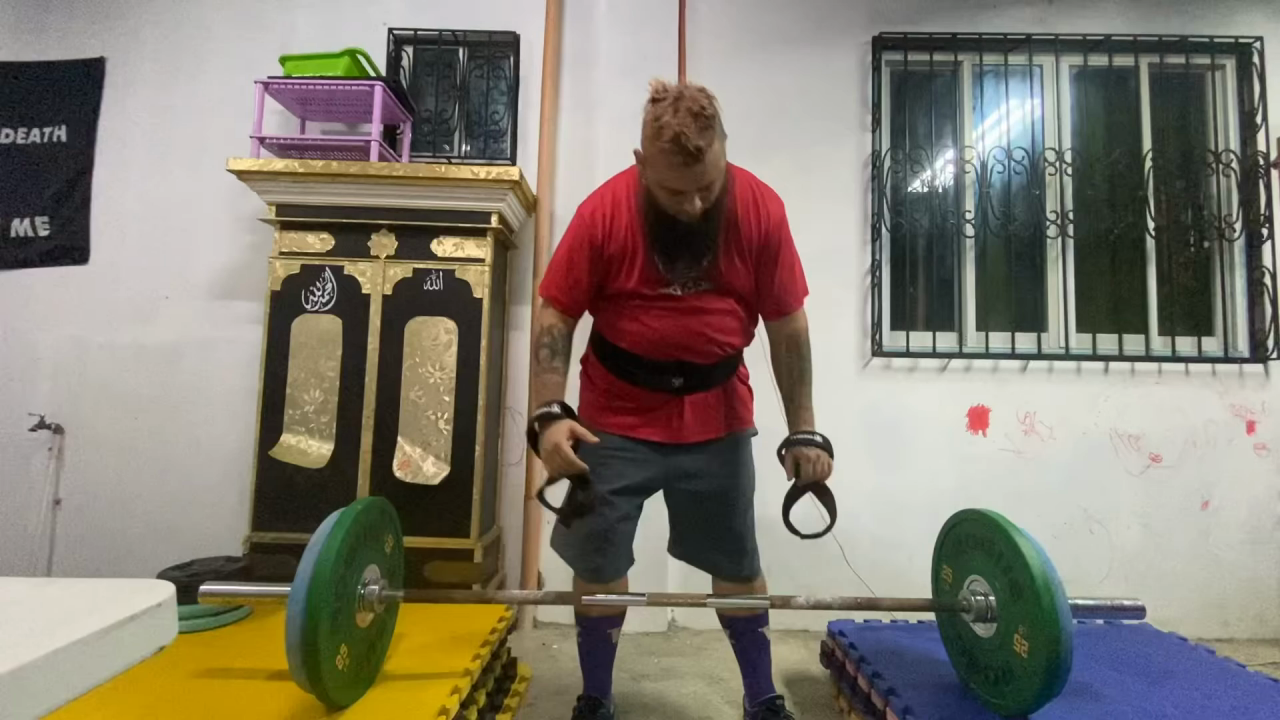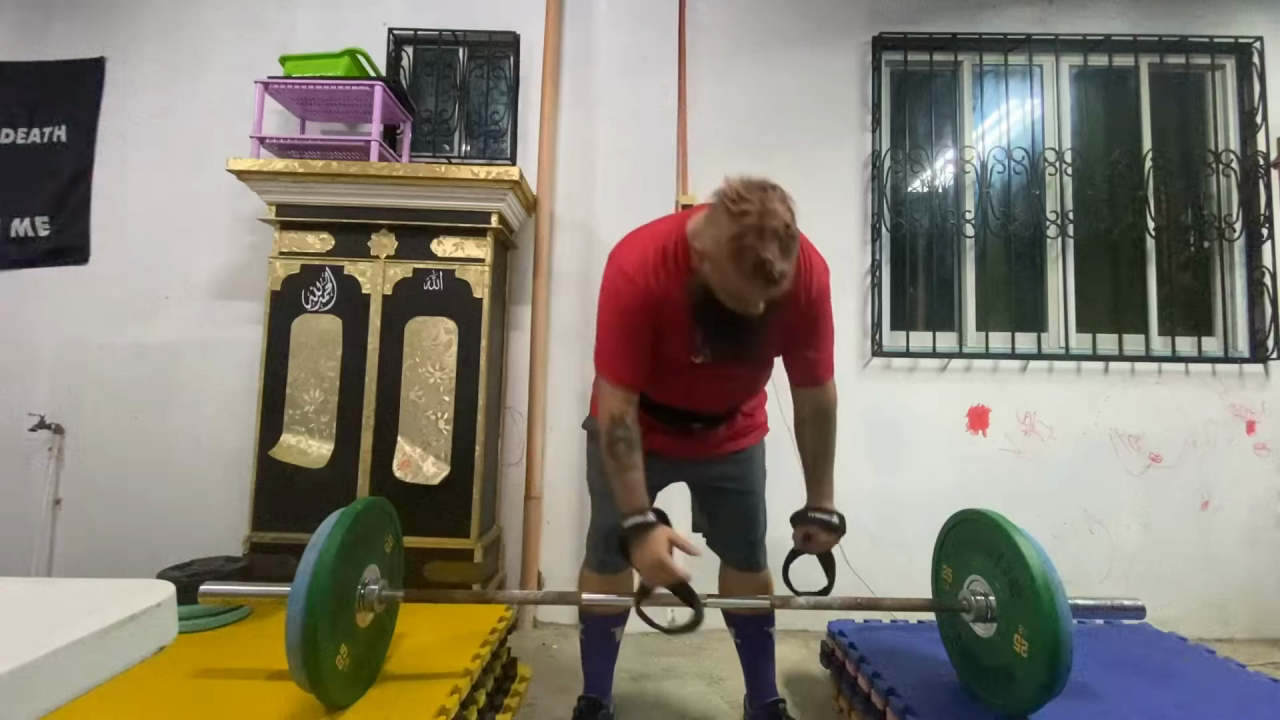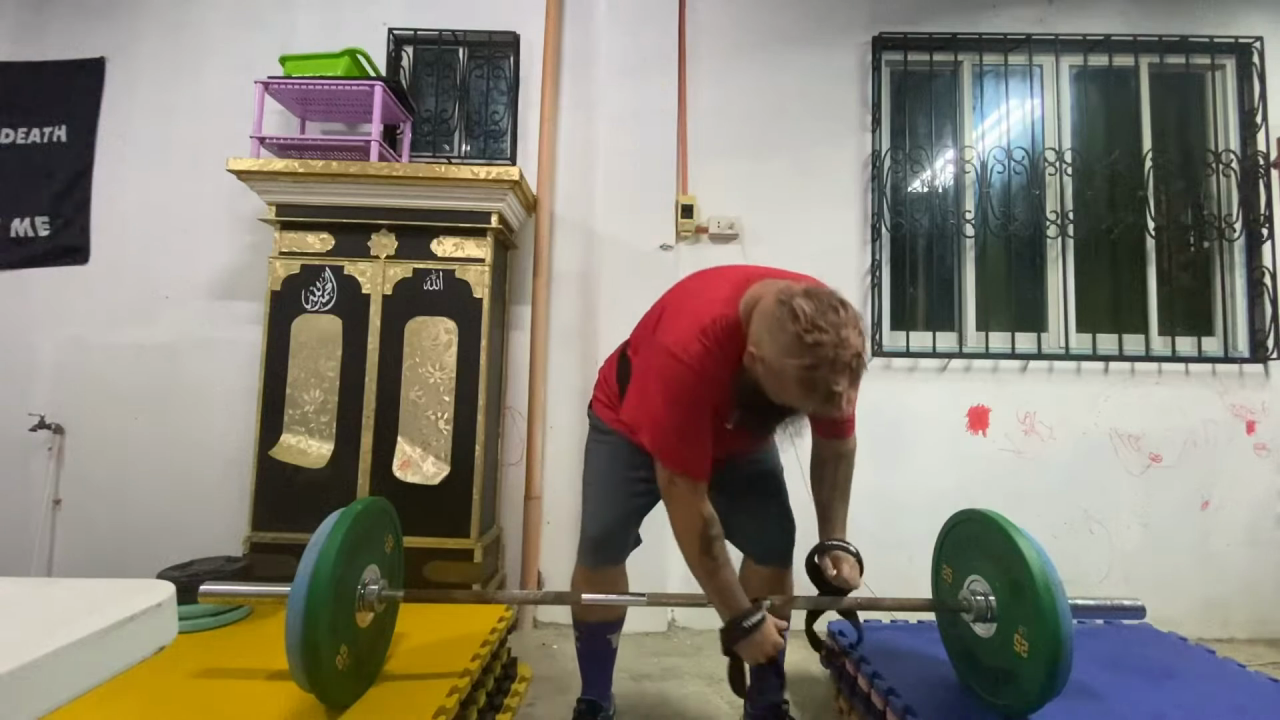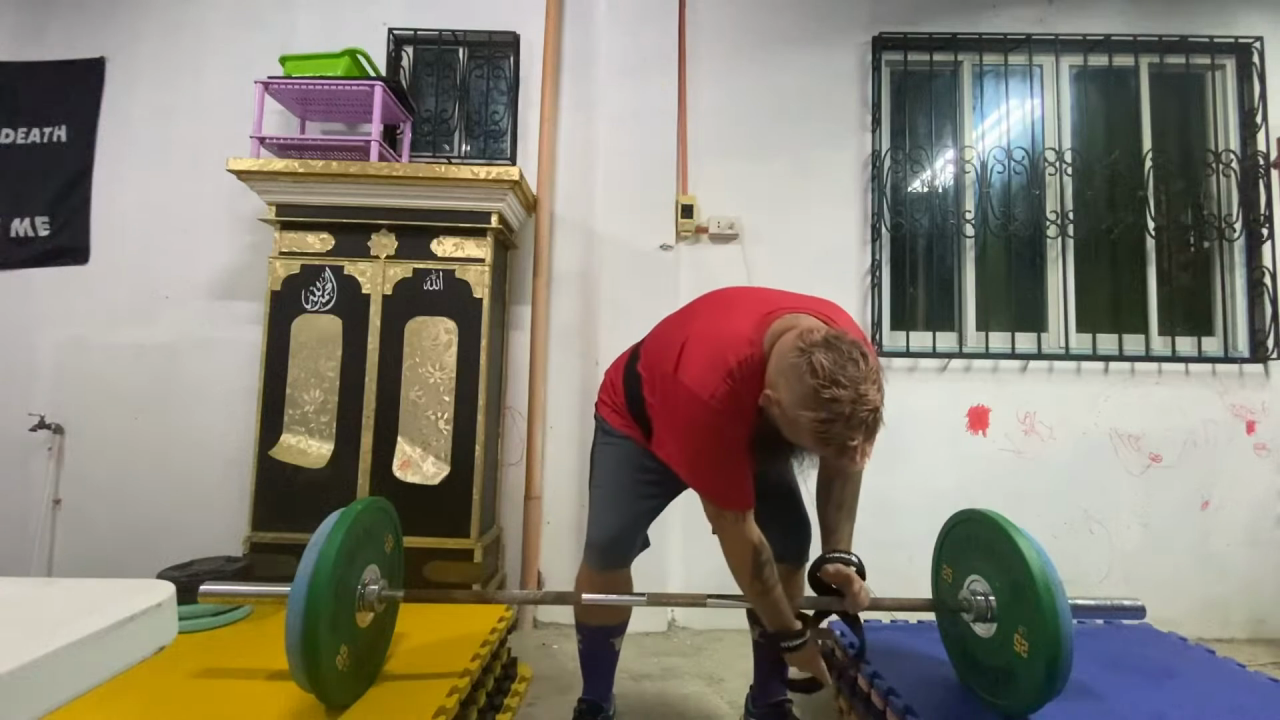
dt=0.4s
person 1, frame 1
left shoulder: (760, 208)
right shoulder: (603, 213)
left elbow: (788, 325)
right elbow: (553, 318)
left wrist: (803, 430)
right wrist: (548, 415)
left hip: (717, 421)
right hip: (614, 421)
left knee: (737, 563)
right knee: (598, 562)
person 1, frame 2
left shoulder: (806, 272)
right shoulder: (639, 268)
left elbow: (814, 393)
right elbow: (616, 405)
left wrist: (820, 500)
right wrist: (637, 523)
left hip: (731, 430)
right hip: (637, 418)
left knee: (748, 558)
right knee: (609, 552)
person 1, frame 3
left shoulder: (837, 337)
right shoulder: (686, 349)
left elbow: (836, 436)
right elbow: (685, 502)
left wrist: (834, 540)
right wrist: (743, 621)
left hip: (741, 434)
right hip: (631, 423)
left knee: (774, 546)
right knee: (600, 546)
person 1, frame 4
left shoulder: (851, 362)
right shoulder: (709, 386)
left elbow: (843, 456)
right elbow: (736, 529)
left wrist: (839, 553)
right wrist: (792, 636)
left hip: (749, 430)
right hip: (640, 419)
left knee: (790, 546)
right knee: (607, 549)
